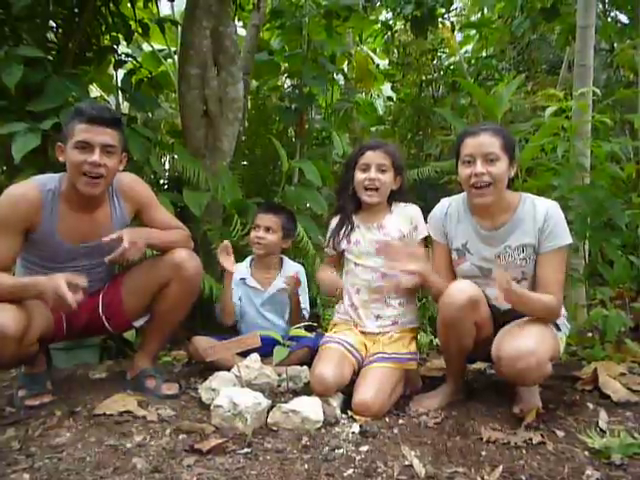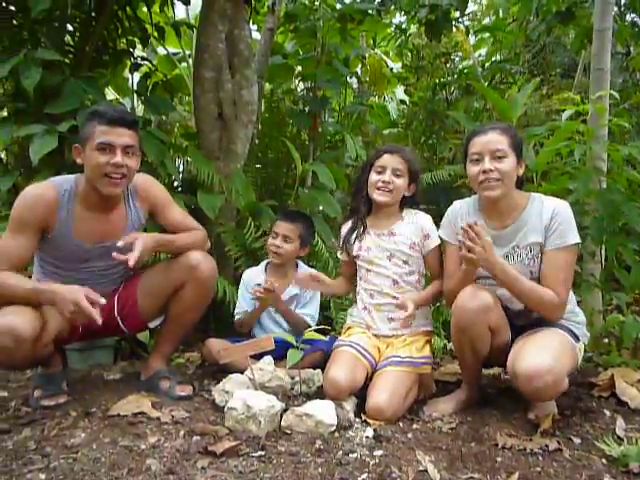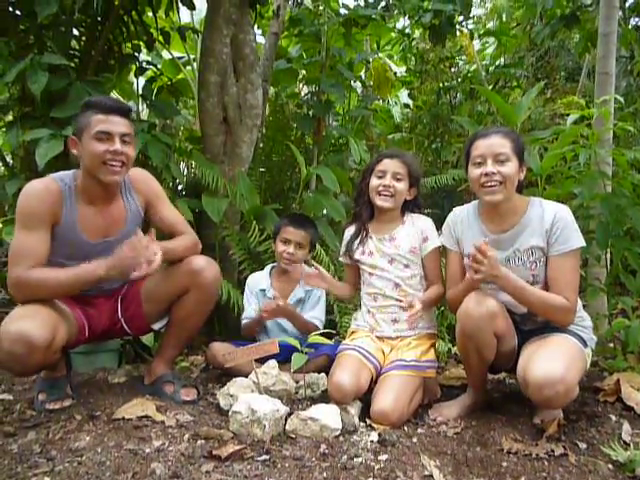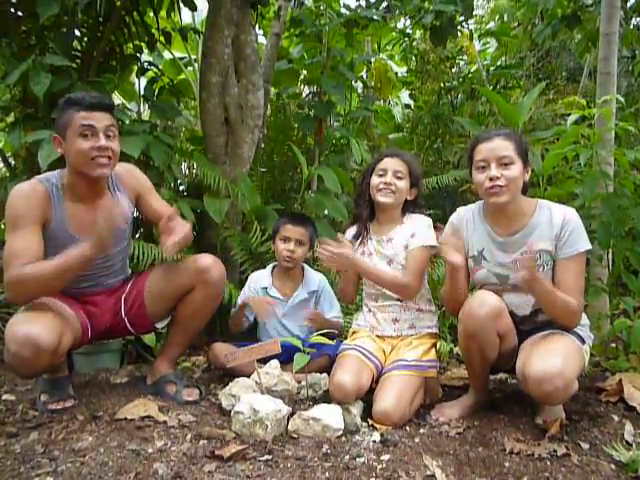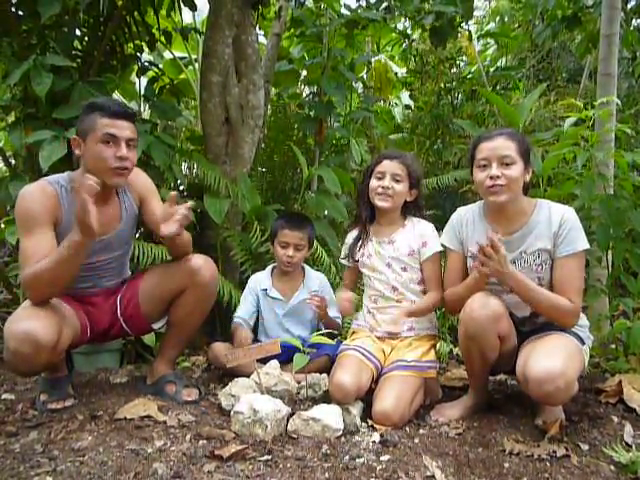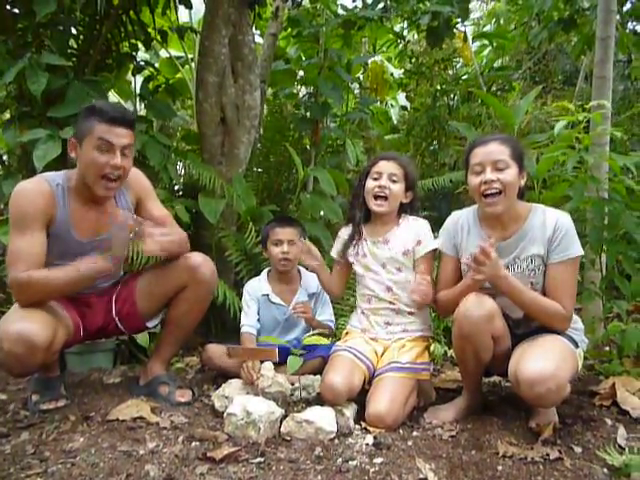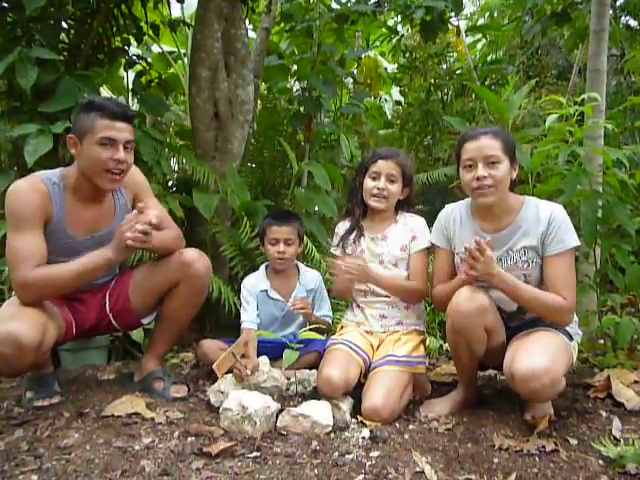
dt=0.7s
person 1, frame 1
left shoulder: (129, 189)
left elbow: (185, 239)
left wrist: (144, 235)
right wrist: (42, 285)
left hip: (106, 301)
right hip: (42, 306)
left knee: (186, 264)
left ankle: (142, 365)
right ankle: (35, 363)
person 1, frame 2
left shoulder: (145, 189)
right shoulder: (41, 199)
left elbow: (201, 239)
left wrist: (155, 242)
right wrist: (56, 293)
left hip: (121, 301)
right hip: (59, 306)
left knee: (201, 266)
left ankle: (156, 366)
right ankle: (51, 364)
person 1, frame 3
left shoulder: (140, 182)
right shoulder: (43, 194)
left elbow: (192, 242)
left wrist: (158, 251)
right wrist: (106, 266)
left hip: (125, 301)
right hip: (63, 304)
left knee: (205, 271)
left ankle: (160, 369)
right ankle: (55, 368)
person 1, frame 4
left shoulder: (128, 177)
right shoulder: (30, 196)
left elbow: (174, 221)
left wrist: (177, 231)
right wrist: (90, 249)
left hip: (123, 297)
right hip: (64, 305)
left knee: (209, 270)
right knee: (28, 345)
left ankle: (162, 369)
right ankle: (57, 370)
person 1, frame 5
left shoulder: (136, 182)
right shoulder: (40, 196)
left elbow: (185, 251)
right elbow: (34, 289)
left wrist: (173, 233)
right wrist: (83, 237)
left hip: (122, 300)
right hip: (65, 305)
left knee: (202, 270)
right knee: (26, 341)
left ankle: (161, 370)
right ankle: (56, 371)
person 1, frame 6
left shoulder: (133, 182)
right shoulder: (34, 194)
left elbow: (181, 241)
left wrist: (159, 243)
right wrist: (105, 262)
left hip: (116, 299)
right hip: (58, 304)
left knee: (201, 268)
left ankle: (155, 370)
right ankle: (48, 372)
person 1, frame 7
left shoulder: (130, 179)
right shoulder: (30, 193)
left elbow: (176, 240)
right elbow: (26, 287)
left wrist: (149, 239)
right wrist: (112, 252)
left hip: (110, 296)
right hip: (51, 302)
left knee: (196, 264)
left ankle: (150, 366)
right ankle: (42, 370)
person 2, frame 1
left shoulder: (544, 213)
right shoulder: (445, 213)
left elbow: (552, 306)
right elbow: (441, 291)
left wrist: (513, 293)
right wrist: (426, 273)
left hip: (532, 319)
right hip: (470, 326)
left knee: (518, 358)
right knee: (461, 295)
left ankle: (525, 383)
right ankle: (453, 384)
person 2, frame 2
left shoulder: (554, 212)
right shoulder: (459, 214)
left elbow: (555, 307)
right elbow: (451, 298)
left wrist: (494, 263)
right wrist: (470, 266)
left hip: (551, 325)
right hip: (490, 328)
left knee: (535, 374)
right knee: (471, 300)
left ankle: (545, 390)
right ankle: (469, 389)
person 2, frame 3
left shoulder: (555, 217)
right shoulder: (459, 220)
left elbow: (565, 313)
right elbow: (453, 304)
left wrist: (500, 275)
right wrist: (473, 280)
left hip: (556, 330)
right hip: (494, 334)
left knee: (546, 384)
right knee: (477, 306)
left ankle: (551, 398)
right ankle: (475, 393)
person 2, frame 4
left shoulder: (562, 221)
right shoulder: (461, 221)
left elbow: (570, 316)
right elbow: (455, 307)
left wrist: (538, 283)
right wrist: (455, 267)
left hip: (554, 329)
right hip: (494, 336)
left knee: (544, 379)
right knee: (483, 305)
left ankle: (548, 396)
right ankle: (476, 392)
person 2, frame 5
left shoulder: (560, 219)
right shoulder: (462, 220)
left elbow: (569, 314)
right elbow: (451, 303)
left wrist: (507, 273)
right wrist: (481, 275)
left hip: (554, 330)
right hip: (490, 337)
left knee: (544, 379)
right knee: (480, 306)
left ankle: (550, 397)
right ankle: (477, 393)
person 2, frame 6
left shoulder: (555, 225)
right shoulder: (457, 224)
left elbow: (561, 318)
right elbow: (442, 304)
left wrist: (501, 278)
right wrist: (472, 281)
left hip: (548, 333)
right hip: (487, 339)
left knee: (536, 381)
right knee: (474, 306)
left ankle: (545, 399)
right ankle: (470, 396)
person 2, frame 7
left shoulder: (549, 217)
right shoulder: (450, 218)
left elbow: (564, 312)
right elbow: (440, 300)
left wrist: (496, 275)
right wrist: (468, 277)
left hip: (543, 326)
right hip: (481, 331)
left knee: (530, 377)
right knee: (466, 301)
left ankle: (541, 391)
right ankle: (466, 390)
person 3, frame 1
left shoulder: (409, 215)
right shoulder: (341, 223)
right elbow: (326, 269)
left wrist: (404, 283)
right wrist: (325, 277)
left hip: (396, 327)
right hip: (349, 323)
left knee: (366, 405)
right knee: (323, 383)
left ankle: (402, 372)
right ankle: (364, 370)
person 3, frame 2
left shoulder: (421, 224)
right shoulder: (352, 229)
left elbow: (439, 282)
left wrist: (416, 301)
right wrist: (321, 282)
left hip: (410, 331)
right hip: (364, 325)
left knee: (380, 409)
right knee: (336, 386)
left ankle: (416, 379)
right ankle: (382, 375)
person 3, frame 3
left shoulder: (422, 227)
right shoulder: (354, 234)
left elbow: (438, 287)
left wrist: (421, 302)
right wrist: (328, 283)
left hip: (413, 334)
right hip: (367, 330)
left knee: (386, 413)
right knee: (341, 389)
left ankle: (419, 383)
right ankle: (381, 379)
person 3, frame 4
left shoulder: (419, 226)
right shoulder: (355, 234)
left elbow: (409, 288)
right elbow: (346, 297)
left wrist: (357, 263)
right wrist: (343, 268)
left hip: (413, 333)
right hip: (369, 329)
left knee: (387, 414)
right knee: (343, 389)
left ankle: (421, 382)
right ankle: (383, 379)
person 3, frame 5
left shoulder: (423, 231)
right shoulder: (356, 237)
left elbow: (436, 295)
right elbow: (347, 286)
left wrist: (404, 313)
right wrist: (343, 295)
left hip: (413, 335)
right hip: (368, 331)
left knee: (387, 414)
right knee: (343, 389)
left ankle: (421, 384)
right ankle: (381, 378)
person 3, frame 6
left shoulder: (417, 229)
right shoulder: (350, 234)
left elbow: (427, 297)
right elbow: (336, 291)
left wrist: (423, 294)
right wrist: (318, 267)
left hip: (407, 335)
right hip: (363, 330)
left knee: (380, 416)
right knee: (334, 390)
left ankle: (413, 385)
right ankle: (381, 380)
person 3, frame 7
left shoulder: (415, 226)
right shoulder: (346, 229)
left elbow: (418, 291)
right elbow: (342, 293)
left wrist: (372, 276)
right wrist: (346, 280)
left hip: (404, 329)
right hip: (358, 324)
left knee: (376, 410)
right knee: (331, 384)
left ankle: (411, 379)
right ankle: (391, 374)
person 4, frame 1
left shoulder: (295, 271)
right shoulder: (237, 273)
left elbow: (299, 325)
right elbow: (227, 320)
left wrist: (294, 295)
right wrist: (228, 276)
left hip: (285, 345)
left knee: (313, 343)
right knee: (197, 344)
person 4, frame 2
right shoulder: (251, 276)
left elbow: (305, 330)
right elbow: (241, 328)
left wrist: (279, 303)
right wrist: (262, 305)
left knee: (327, 345)
right knee: (211, 347)
person 4, frame 3
right shoulder: (256, 280)
left elbow: (314, 333)
right elbow: (246, 332)
left wrist: (288, 314)
right wrist: (262, 318)
left knee: (332, 350)
right knee: (215, 350)
person 4, frame 4
left shoulder: (318, 282)
right shoulder: (257, 280)
left elbow: (336, 327)
right elbow: (234, 328)
left wrist: (323, 322)
right wrist: (245, 305)
left knee: (337, 349)
right knee: (217, 351)
person 4, frame 5
left shoulder: (319, 282)
right shoulder: (257, 282)
left elbow: (335, 329)
right elbow: (238, 322)
left wrist: (324, 316)
right wrist: (240, 331)
left hip: (306, 352)
left knee: (337, 349)
right knee: (216, 351)
person 4, frame 6
left shoulder: (314, 284)
right shoulder: (253, 287)
left elbow: (328, 332)
right elbow: (248, 331)
left wrist: (313, 322)
right wrist: (251, 360)
left hip: (301, 354)
left knee: (331, 351)
right knee: (210, 353)
person 4, frame 7
left shoulder: (313, 279)
right shoulder: (251, 283)
left elbow: (325, 327)
right elbow: (249, 327)
left wrist: (311, 318)
right wrist: (251, 358)
left hip: (298, 349)
right hip: (261, 348)
right knee: (205, 348)
